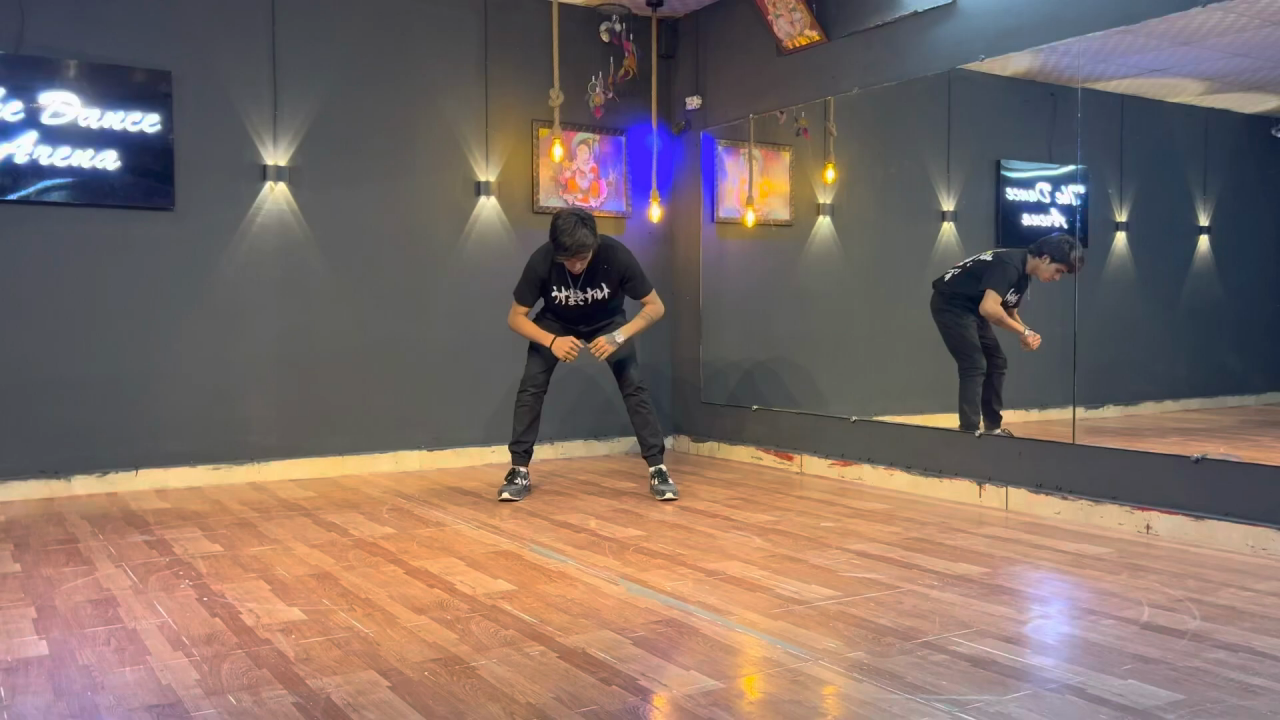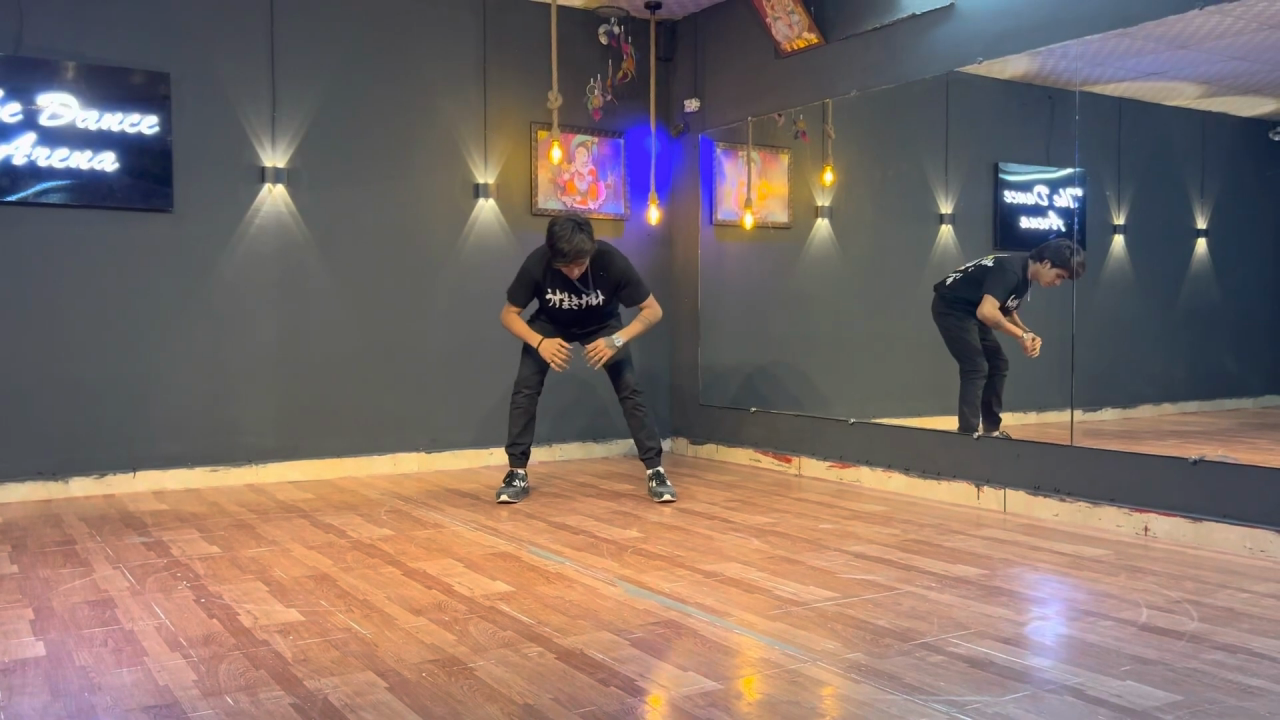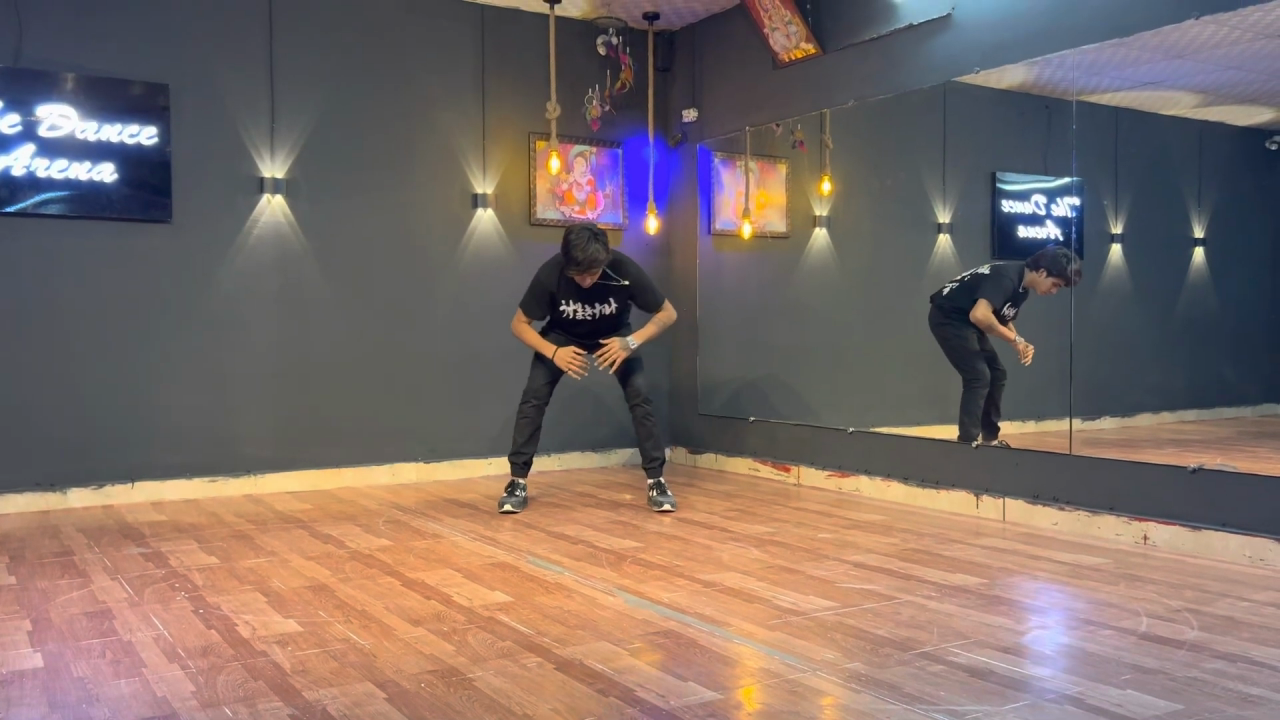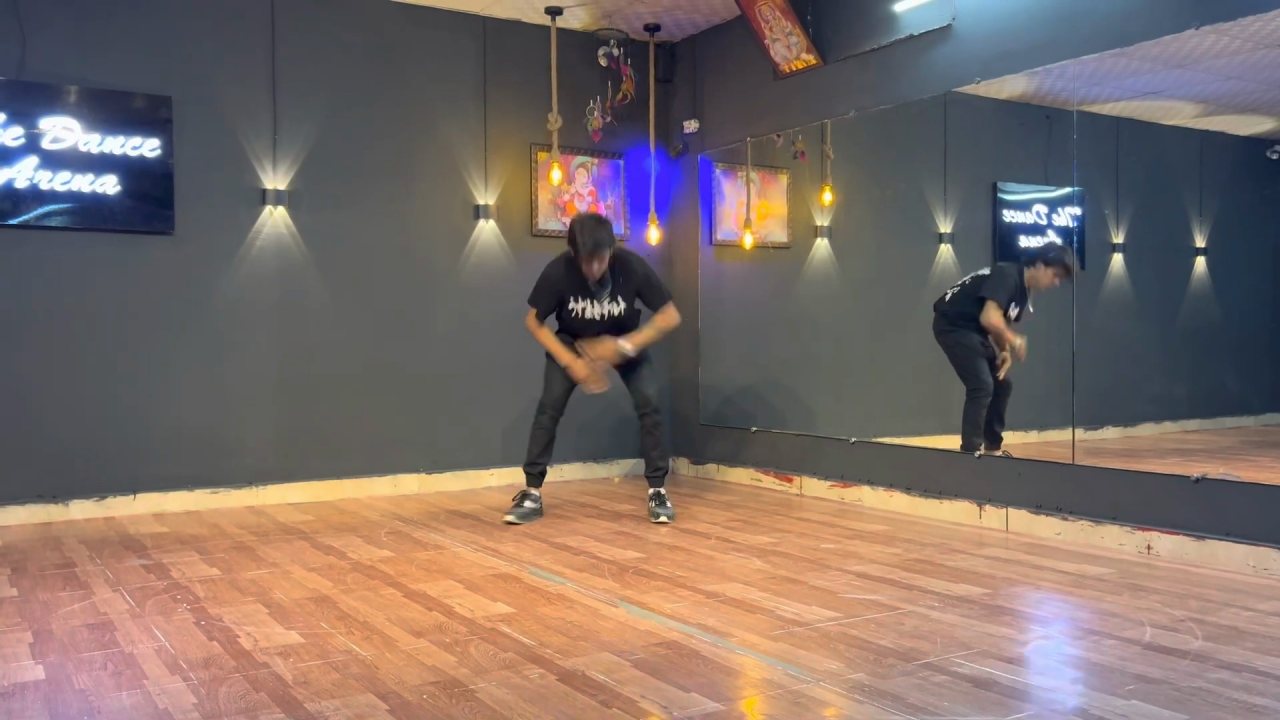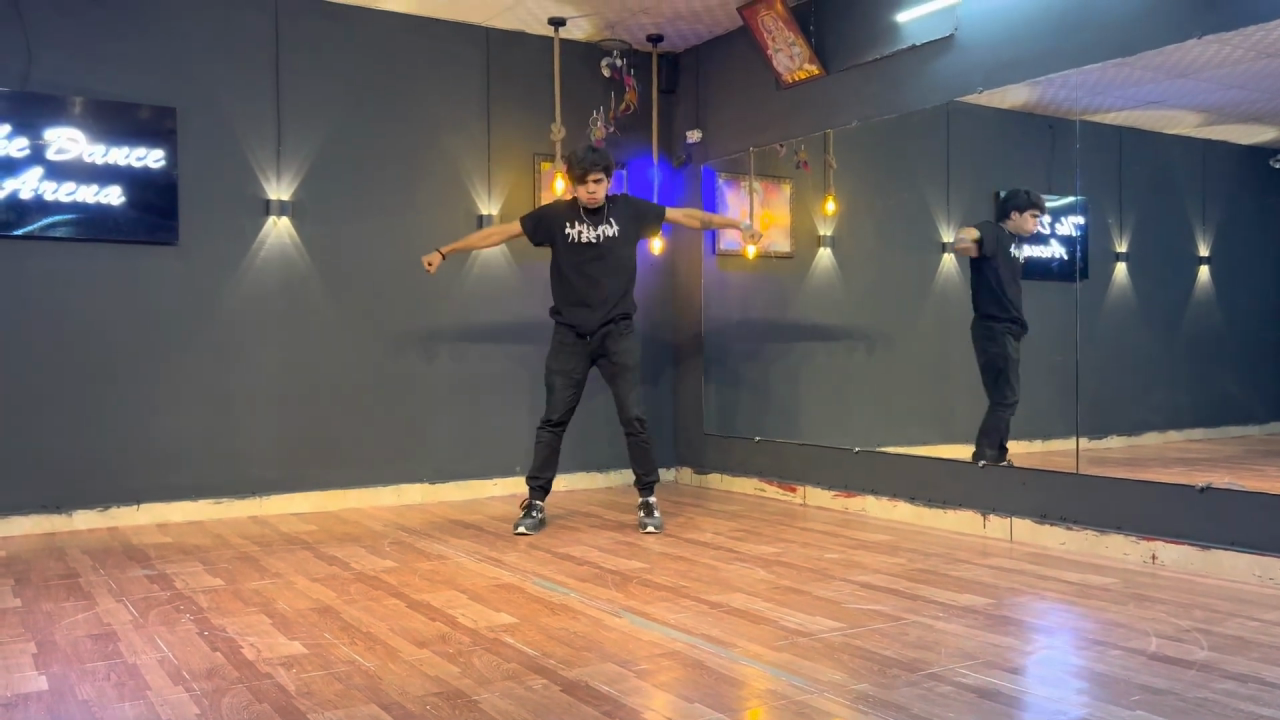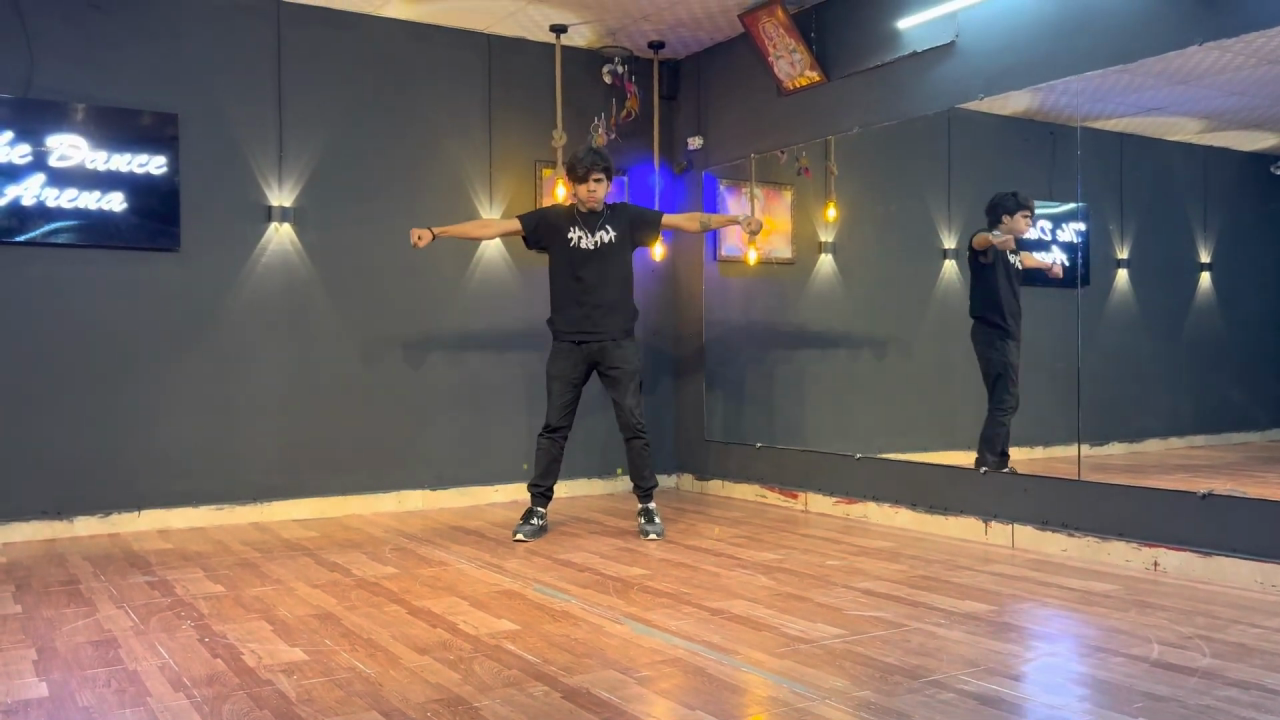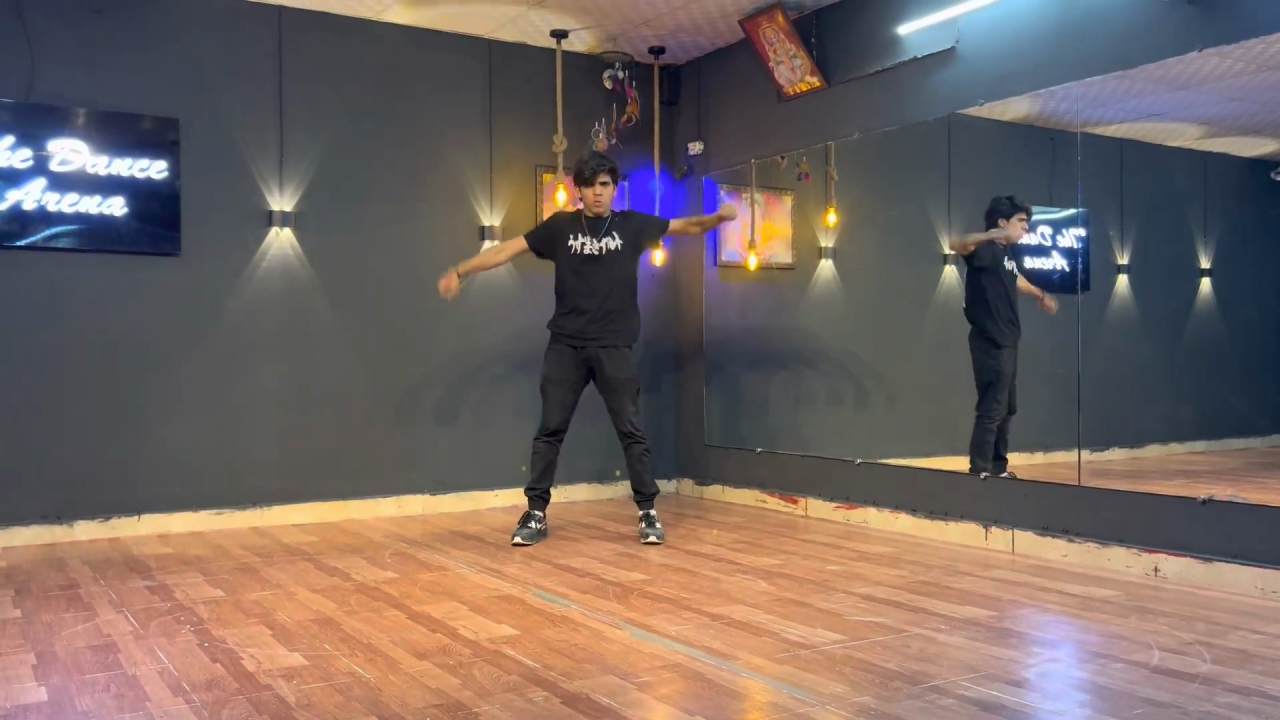
dt=0.7s
person 1, frame 1
left shoulder: (616, 255)
right shoulder: (541, 261)
left elbow: (655, 306)
right elbow: (516, 317)
left wrist: (619, 336)
right wrist: (551, 341)
left hip: (608, 322)
right hip: (556, 324)
left knee: (634, 387)
right knee: (531, 387)
left ankle: (657, 469)
right ankle: (519, 470)
person 1, frame 2
left shoulder: (612, 261)
right shoulder: (537, 263)
left elbow: (653, 310)
right elbow: (509, 314)
left wrist: (617, 340)
right wrist: (539, 343)
left hip: (603, 326)
right hip: (550, 326)
left knee: (629, 390)
right knee: (525, 388)
left ankle: (655, 471)
right ankle: (517, 472)
person 1, frame 3
left shoulder: (624, 270)
right shoulder: (550, 274)
left elbow: (668, 314)
right elbow: (520, 323)
left wrist: (631, 342)
right wrist: (554, 351)
left hip: (614, 335)
right hip: (562, 337)
left knee: (640, 397)
right knee: (533, 397)
left ankle: (656, 480)
right ankle: (518, 481)
person 1, frame 4
left shoulder: (632, 266)
right shoulder: (557, 271)
left elbow: (670, 315)
right elbow: (534, 322)
left wrist: (627, 346)
right wrist: (570, 361)
left hip: (623, 341)
right hip: (572, 342)
left knee: (649, 405)
right knee: (549, 406)
left ankle: (657, 491)
right ankle: (531, 492)
person 1, frame 5
left shoulder: (629, 209)
right shoulder: (555, 215)
left elbow: (683, 216)
right elbow: (502, 231)
left wrist: (736, 223)
right wrist: (447, 250)
left hip: (618, 332)
right hip: (570, 334)
left knee: (633, 417)
right knee: (554, 419)
left ankle: (648, 499)
right ankle: (535, 501)
person 1, frame 6
left shoulder: (627, 216)
right shoulder: (553, 219)
left elbow: (686, 221)
right elbow: (494, 227)
left wrist: (736, 219)
right wrist: (434, 231)
left hip: (618, 341)
right hip: (568, 342)
left knee: (633, 425)
right knee: (554, 426)
left ankle: (647, 506)
right ankle: (538, 509)
person 1, frame 7
left shoulder: (633, 222)
right shoulder: (560, 226)
left elbow: (685, 228)
right elbow: (509, 250)
left wrist: (717, 217)
right wrist: (459, 270)
left hip: (617, 349)
right hip: (567, 347)
left knee: (631, 431)
right knee: (550, 429)
left ankle: (647, 512)
right ankle: (535, 512)
person 2, frame 1
left shoulder: (1023, 275)
right shoulder: (1009, 265)
left elbow: (1009, 312)
right elbow: (988, 308)
left wrist: (1027, 334)
right wrist: (1023, 331)
left hip: (970, 308)
right hip: (950, 305)
left knee: (996, 363)
right knee: (975, 366)
left ankle: (993, 427)
right ankle: (969, 431)
person 2, frame 2
left shoulder: (1024, 276)
right shoulder: (1011, 271)
left elbow: (1007, 312)
right elbow: (986, 312)
left wrist: (1028, 335)
right wrist: (1021, 335)
left hip: (969, 311)
right hip: (951, 308)
left knee: (998, 364)
right knee: (977, 368)
left ankle: (991, 430)
right ankle: (968, 433)
person 2, frame 3
left shoulder: (1022, 288)
right shoulder: (1006, 278)
left elbow: (1003, 320)
right elbow: (979, 315)
left wrist: (1021, 344)
right wrist: (1015, 339)
left hip: (967, 321)
right hip: (948, 318)
left knee: (996, 374)
right knee: (978, 376)
left ankle: (989, 438)
right ankle: (967, 442)
person 2, frame 4
left shoulder: (1022, 289)
right shoulder: (1007, 278)
left elbow: (1001, 322)
right elbow: (990, 319)
left wrist: (1005, 351)
right wrist: (1014, 342)
left hip: (973, 331)
right hip: (953, 326)
left knee: (1001, 385)
right knee: (982, 385)
left ankle: (992, 448)
right ankle: (970, 452)
person 2, frame 5
left shoulder: (1014, 241)
right shoulder: (995, 233)
right elbow: (968, 233)
right wrist: (963, 240)
left hip: (1007, 330)
right hip: (993, 330)
left knee: (1006, 398)
right knee: (1006, 398)
left ankle: (996, 455)
right ankle: (984, 458)
person 2, frame 6
left shoulder: (1011, 246)
right shoulder: (993, 242)
left elbow: (1023, 259)
right elbow: (978, 240)
left wrist: (1049, 265)
right wrist: (994, 237)
left hip: (1006, 334)
right hip: (993, 333)
left knee: (1006, 401)
right knee: (1003, 401)
left ankle: (999, 462)
right ankle: (986, 464)
person 2, frame 7
left shoulder: (1006, 251)
right shoulder: (986, 246)
right elbow: (958, 245)
left wrist: (1039, 295)
right wrist: (986, 236)
left hip: (1007, 342)
right hip: (987, 342)
left knee: (1006, 409)
right knee: (991, 410)
left ankle: (998, 467)
right ankle: (979, 470)
